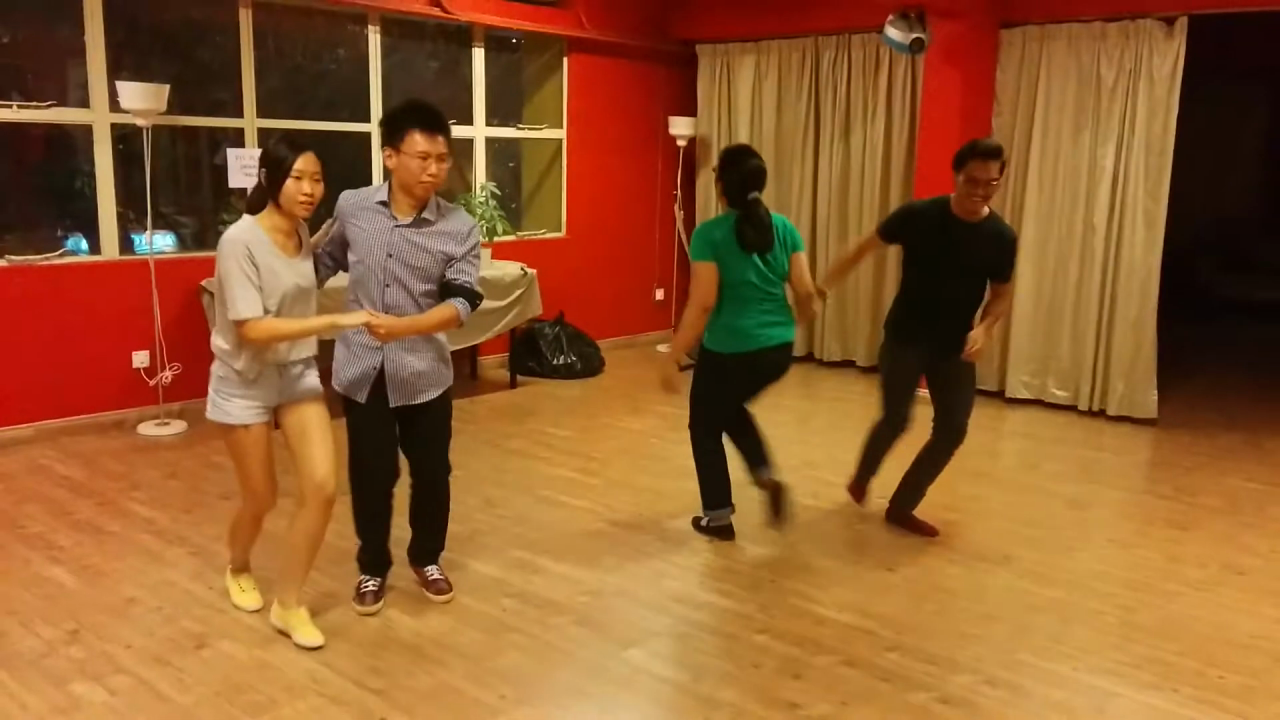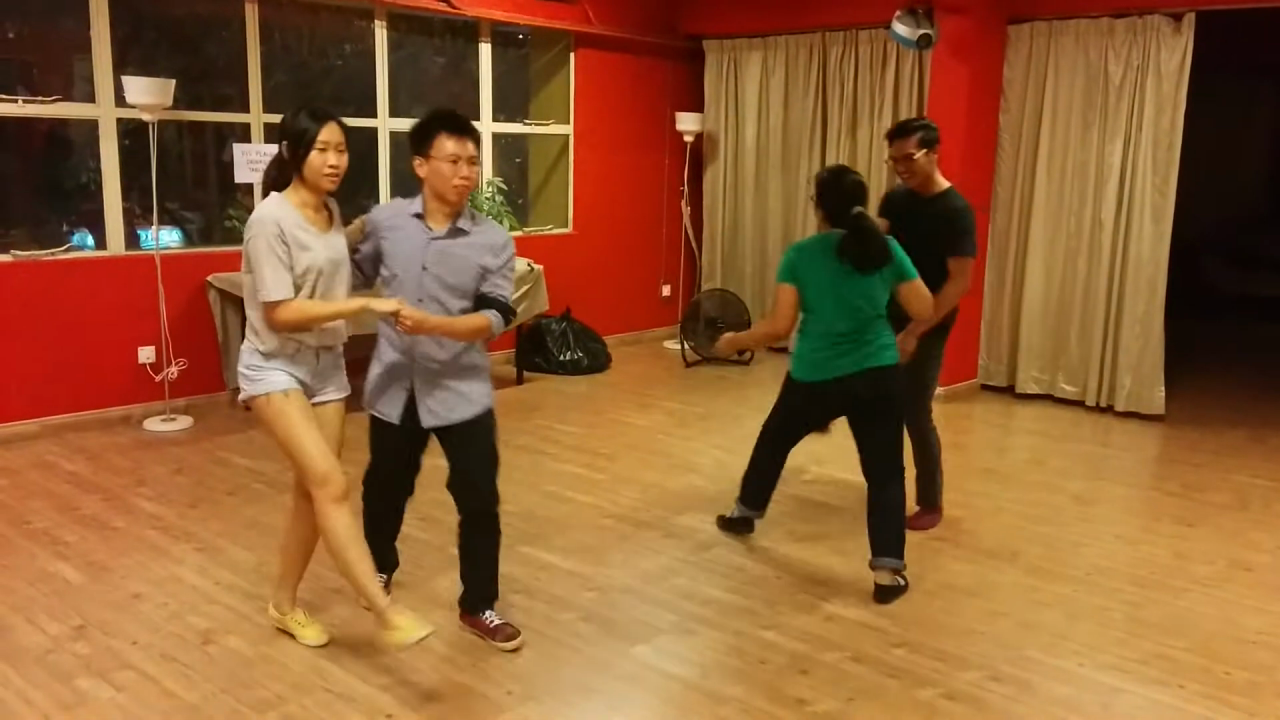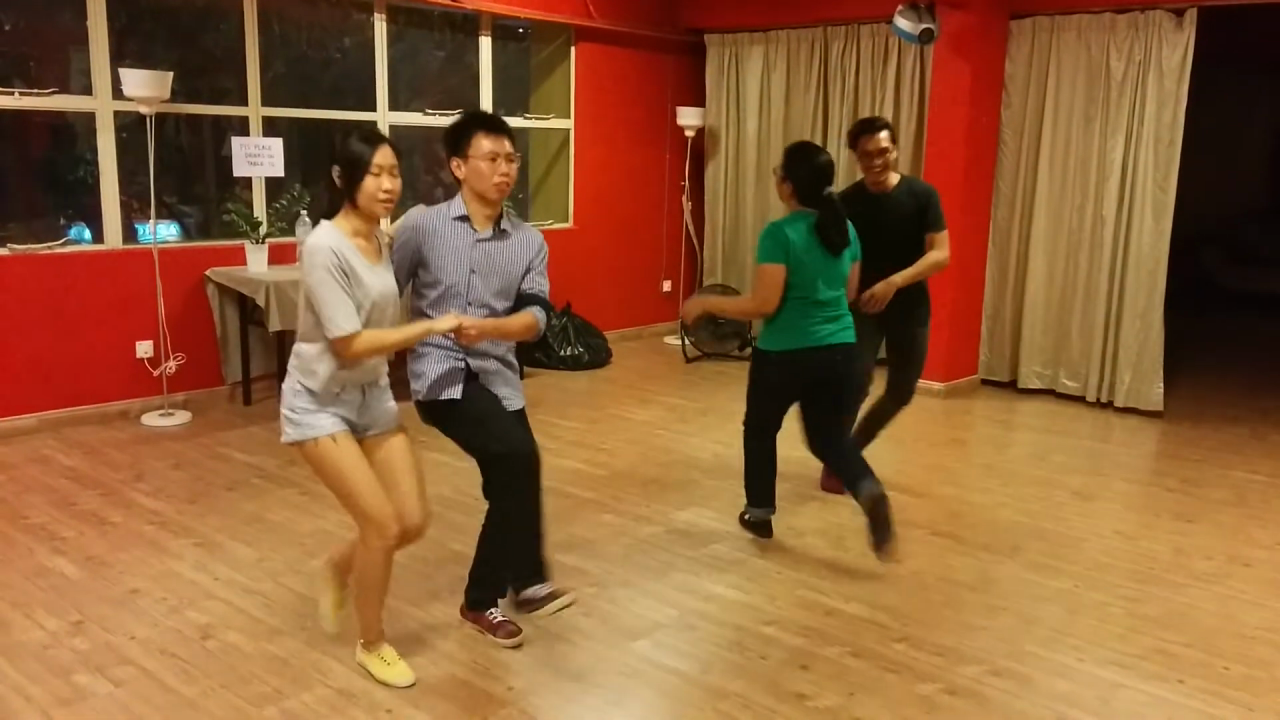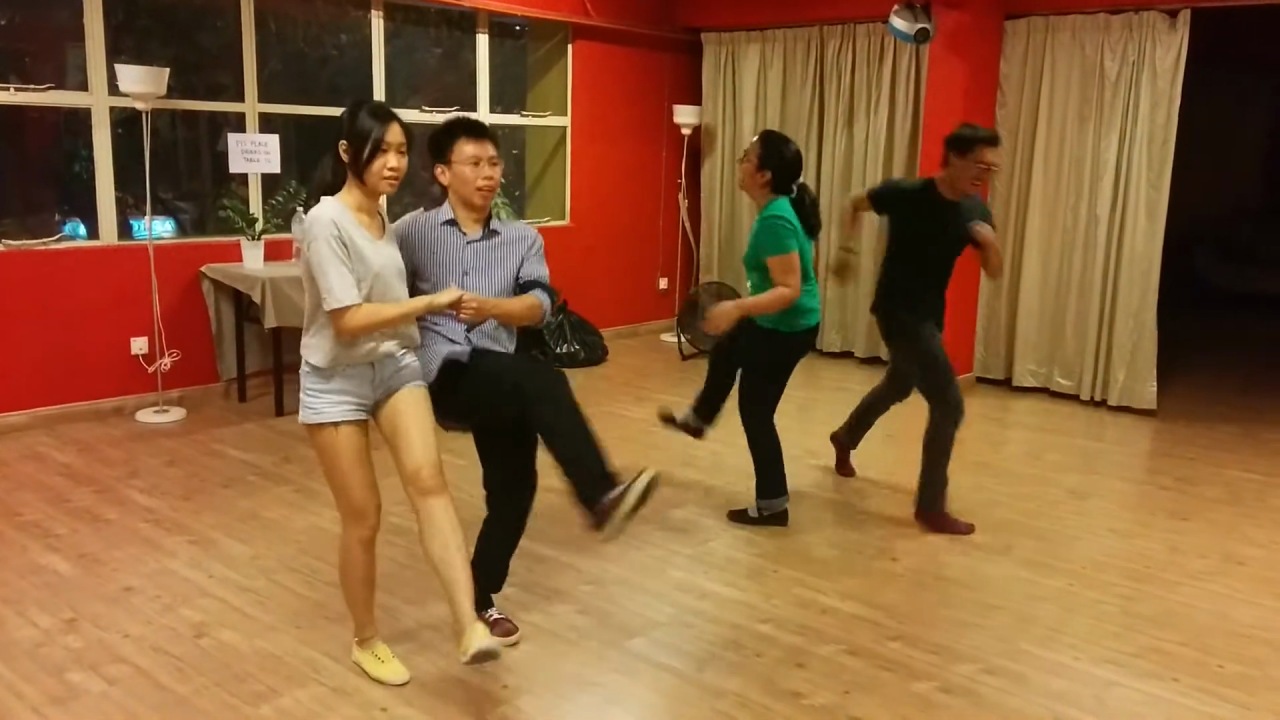
dt=0.5s
person 1, frame 1
left shoulder: (301, 234)
right shoulder: (240, 241)
right elbow: (251, 330)
right wrist: (335, 320)
left hip: (298, 373)
right hip: (242, 382)
left knee: (322, 486)
right knee: (260, 502)
left ankle: (288, 605)
right ankle: (237, 568)
person 1, frame 2
left shoulder: (331, 213)
right shoulder: (270, 219)
right elbow: (281, 313)
right wrist: (368, 305)
left hip: (327, 363)
right hip: (274, 366)
left knee: (314, 489)
right knee: (329, 481)
left ankle: (285, 603)
right ankle: (383, 611)
person 1, frame 3
left shoulder: (379, 240)
right shoulder: (324, 248)
right elbow: (350, 346)
right wrist: (430, 327)
left hip: (372, 396)
right hip: (317, 403)
left knee: (411, 522)
right knee: (383, 523)
left ankle: (338, 570)
right ankle: (372, 643)
person 1, frame 4
left shoulder: (384, 218)
right shoulder: (326, 222)
right elbow: (347, 320)
right wrist: (430, 302)
left hip: (396, 365)
right hip: (334, 380)
left knee: (426, 478)
right knee: (362, 518)
left ankle: (468, 625)
right ankle: (365, 639)
person 2, frame 1
left shoulder: (459, 228)
right shoulder: (352, 207)
left elbow: (461, 303)
right elbow: (323, 262)
left wrist: (404, 327)
left hip: (424, 366)
right hip: (362, 365)
left knee: (431, 471)
right knee: (372, 472)
left ankle: (426, 556)
right ankle: (373, 568)
person 2, frame 2
left shoulder: (494, 240)
right shoulder: (384, 222)
left elbow: (496, 318)
right elbow: (355, 275)
left wrist: (434, 324)
left hip: (462, 386)
right hip: (396, 383)
left knee: (479, 497)
right knee: (387, 487)
left ankle: (478, 605)
right ankle: (381, 563)
person 2, frame 3
left shoulder: (530, 241)
right shoulder: (419, 227)
left elbow: (535, 317)
left wrist: (490, 329)
left hip: (498, 379)
right hip: (438, 377)
left knee: (508, 486)
right knee: (513, 454)
left ankle: (483, 599)
right ankle: (527, 581)
person 2, frame 4
left shoulder: (522, 238)
right shoulder: (411, 233)
left elbow: (539, 305)
left wrist: (493, 307)
left hip: (502, 380)
right hip: (447, 370)
left knee: (513, 490)
right knee: (544, 381)
left ankle: (479, 599)
right ankle: (603, 495)
person 3, frame 1
left shoulder: (709, 233)
right shoulder: (784, 228)
left elbow: (703, 303)
right elbow: (805, 291)
left wrist: (674, 356)
right wrist: (798, 321)
left hip: (729, 352)
right hip: (777, 348)
left knee: (704, 429)
right knee: (732, 408)
left ankle: (719, 516)
right ankle: (768, 476)
person 3, frame 2
left shoulder: (800, 256)
right shoulder: (886, 248)
left elbow: (777, 327)
right elbow: (923, 310)
left wrist: (733, 341)
left hip: (815, 379)
right hip: (878, 376)
left knee: (774, 439)
right knee: (885, 473)
left ankle: (745, 512)
right ankle: (887, 571)
person 3, frame 3
left shoulder: (778, 233)
right shoulder: (845, 229)
left elbow: (765, 304)
left wrist: (706, 304)
left hip: (786, 354)
right hip: (839, 351)
left knee: (760, 429)
right knee: (827, 434)
left ankle: (759, 514)
right ankle: (869, 492)
person 3, frame 4
left shoulder: (774, 221)
right shoulder: (785, 209)
left elbow: (789, 289)
left wrist: (738, 307)
left hip: (785, 328)
right hip: (774, 323)
left knee: (755, 409)
right knee: (725, 353)
left ankle: (772, 505)
right ankle: (697, 419)
person 4, frame 1
left shoulder: (1001, 237)
right shoulder: (917, 216)
left elbow: (1001, 295)
right elbow: (864, 248)
left wrist: (982, 329)
right wrist: (821, 287)
left hip: (956, 344)
right hip: (905, 334)
left knee: (952, 430)
right knee: (896, 419)
left ankle: (901, 506)
right ankle: (863, 475)
person 4, frame 2
left shoulder: (956, 211)
right shoulder: (896, 199)
left elbow: (958, 282)
left wrist: (915, 332)
left hip: (929, 321)
right hip: (892, 305)
left knee: (916, 411)
left ankle: (930, 505)
person 4, frame 3
left shoulder: (921, 195)
right shoulder: (847, 202)
left elbow: (942, 254)
left wrist: (894, 282)
left hip: (912, 307)
right hip: (864, 307)
left knee: (901, 392)
left ankle: (854, 446)
person 4, frame 4
left shoulder: (975, 210)
right shoulder: (905, 194)
left elbow: (995, 270)
right elbow: (856, 204)
left wrist: (990, 242)
right wrist: (844, 250)
left hip: (929, 313)
right hip: (900, 313)
left knee: (897, 387)
right knee: (948, 405)
left ankle: (844, 438)
right ankle: (931, 508)
